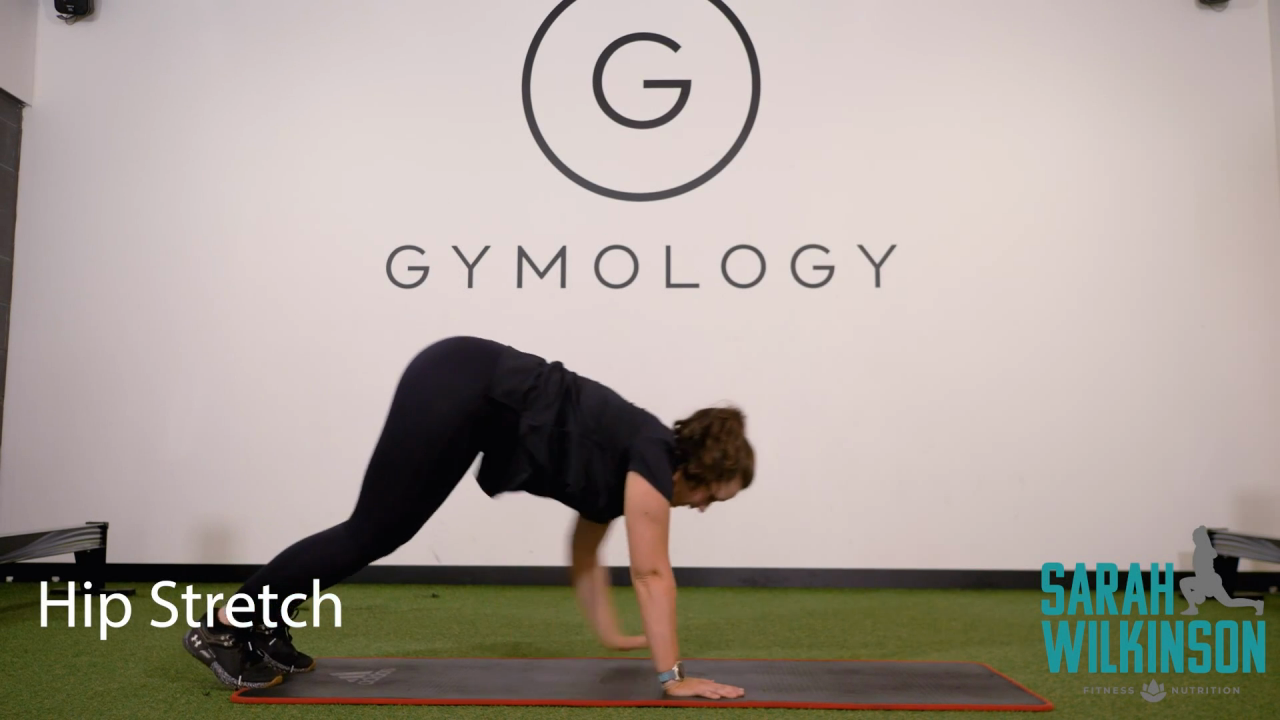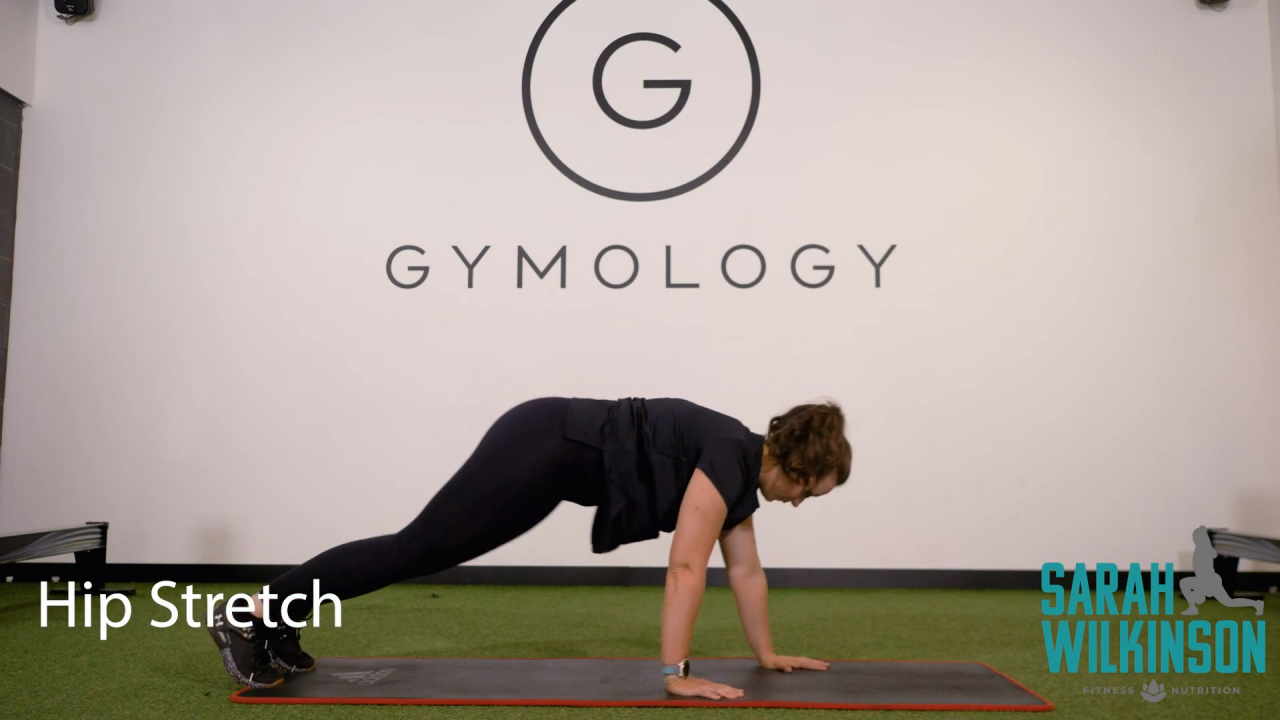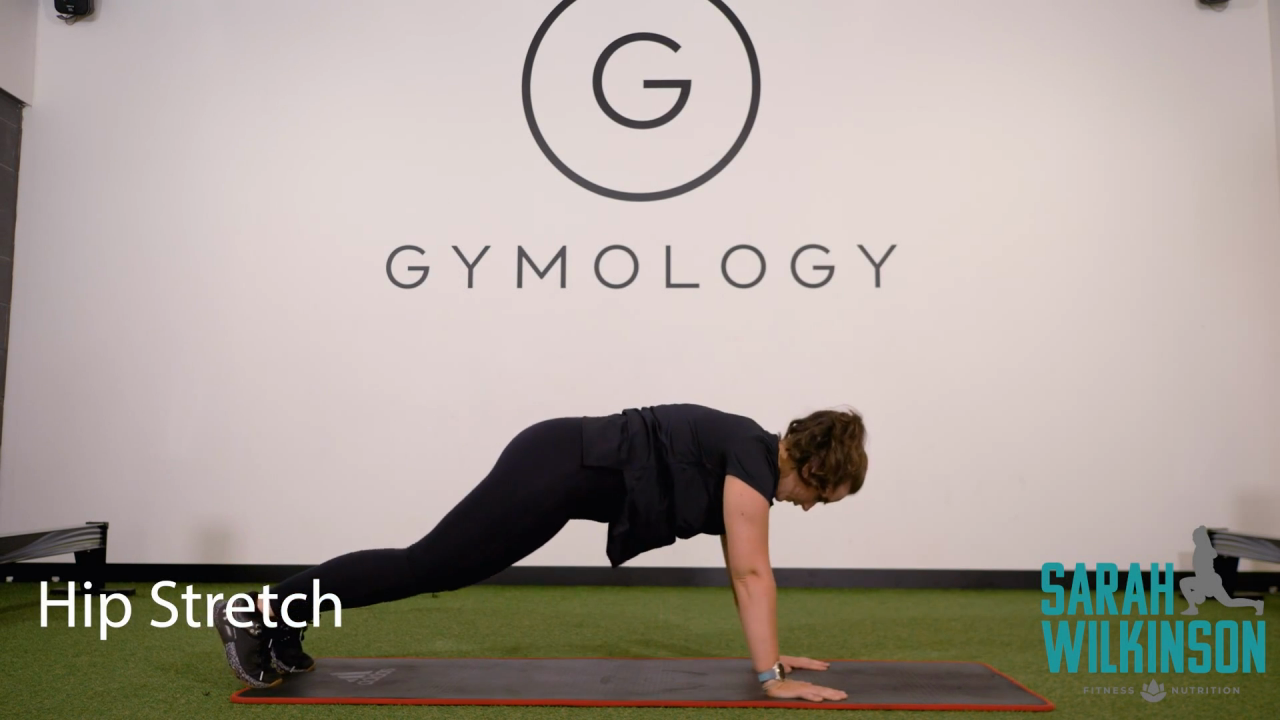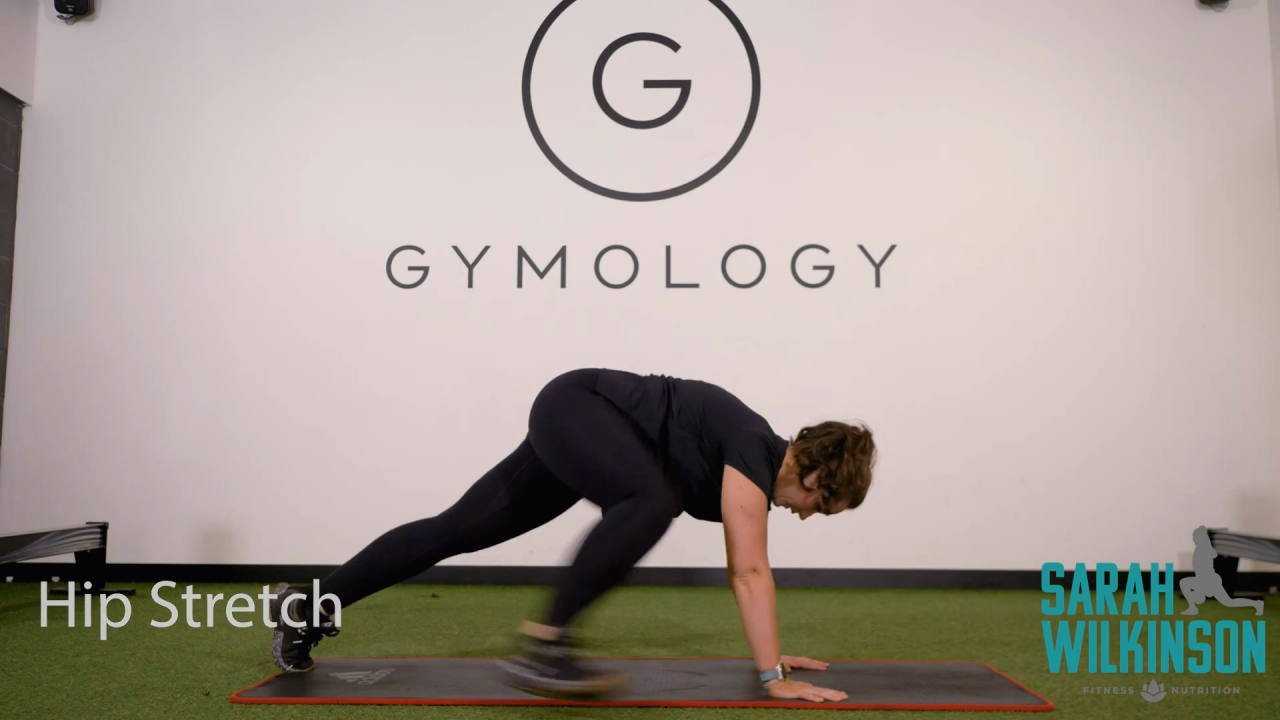
dt=0.5s
person 1, frame 1
left shoulder: (629, 473)
right shoulder: (655, 457)
left elbow: (584, 553)
right elbow: (651, 573)
left wrist: (609, 631)
right wrist: (673, 677)
left hip: (472, 398)
right hip: (457, 386)
left knee: (387, 531)
right knee: (374, 528)
left ankle: (263, 627)
right ankle: (221, 627)
person 1, frame 2
left shoulder: (743, 481)
right shoulder: (731, 456)
left elbow: (745, 571)
right elbow: (684, 567)
left wrist: (766, 654)
right wrist: (675, 674)
left hip: (557, 464)
right hip: (545, 445)
left knee: (429, 553)
right knee: (417, 549)
left ankle: (278, 623)
right ankle: (250, 615)
person 1, frame 3
left shoulder: (750, 468)
right shoulder: (753, 459)
left elbow: (743, 571)
right elbow: (753, 575)
left wrist: (772, 653)
right wrist: (772, 678)
left hip: (567, 474)
right hip: (560, 469)
left knee: (437, 568)
right knee: (426, 566)
left ankle: (283, 618)
right ankle: (258, 611)
person 1, frame 4
left shoulder: (761, 467)
right shoulder: (755, 458)
left elbow: (747, 568)
right elbow: (749, 571)
left wrist: (767, 648)
right wrist: (774, 672)
left hip: (579, 428)
right hip: (575, 403)
left knee: (456, 531)
right knee: (648, 507)
left ankle: (307, 610)
right ankle: (543, 640)
